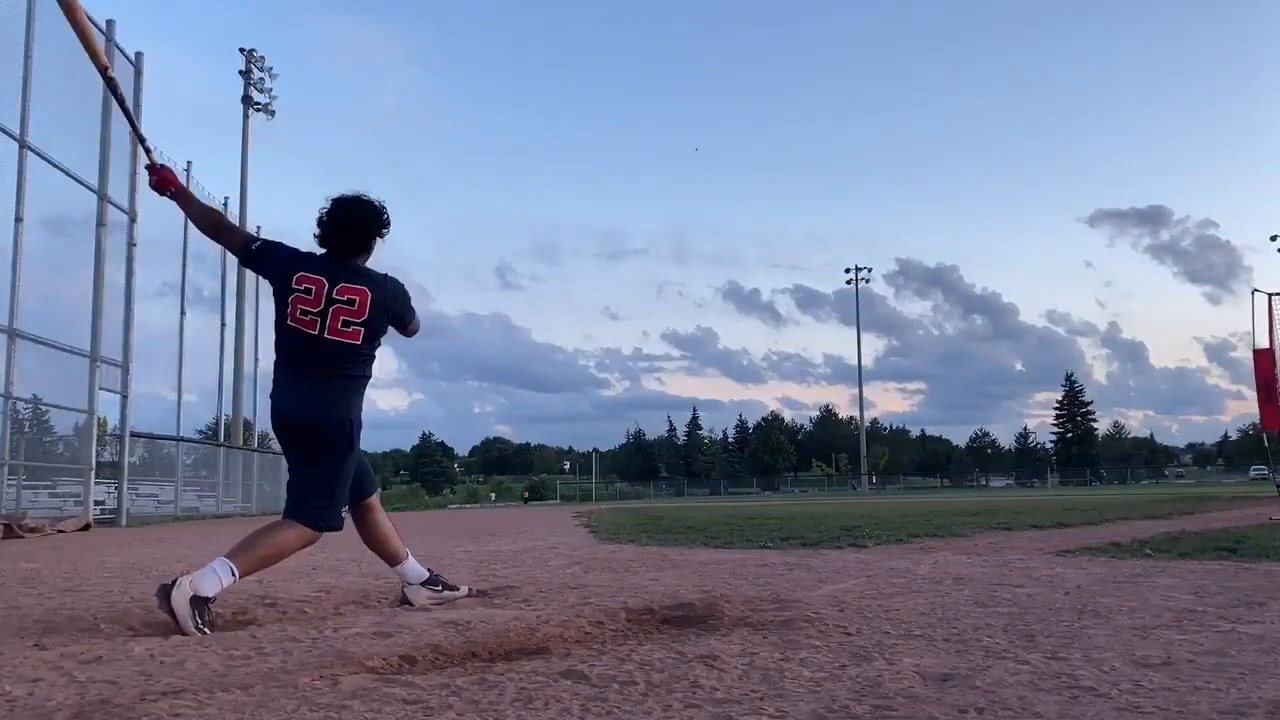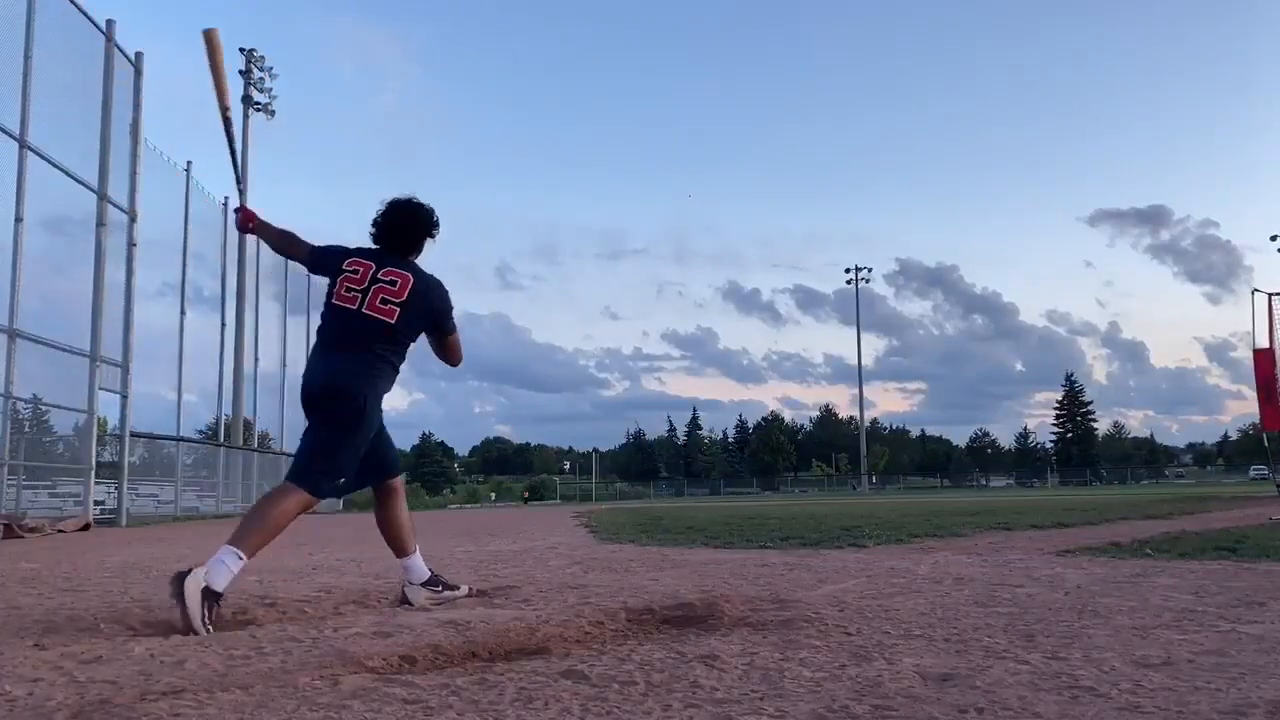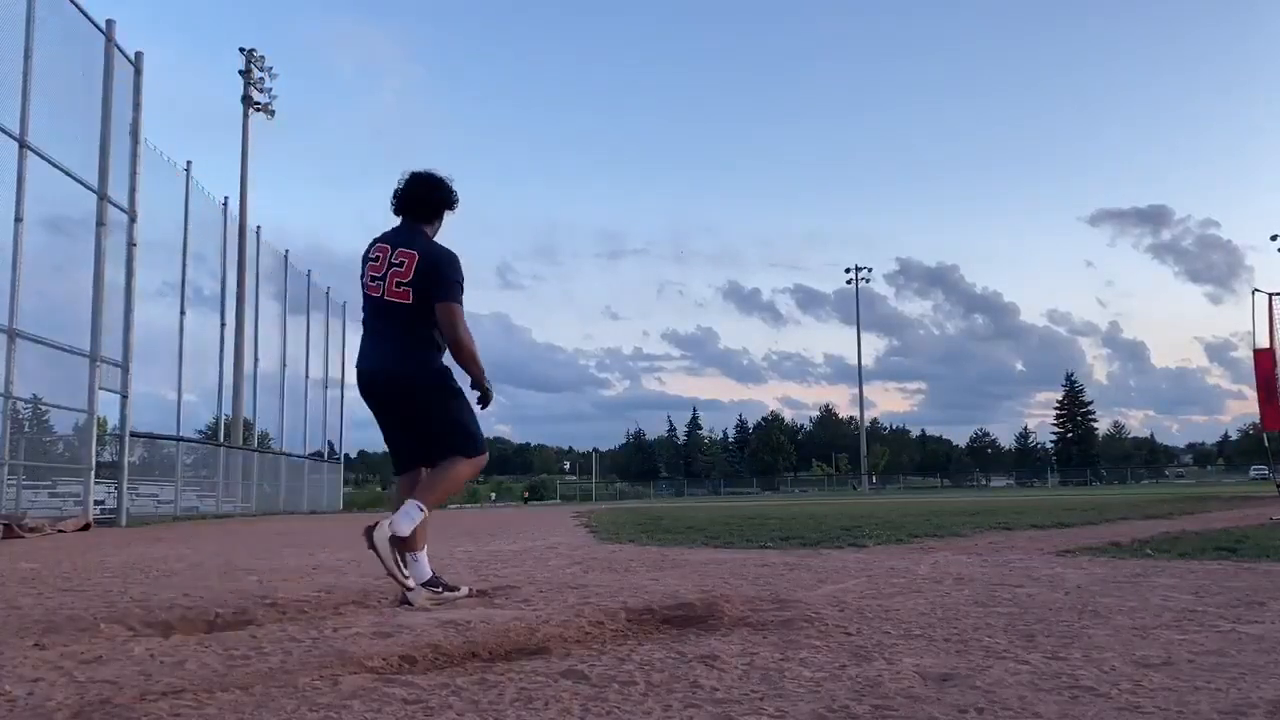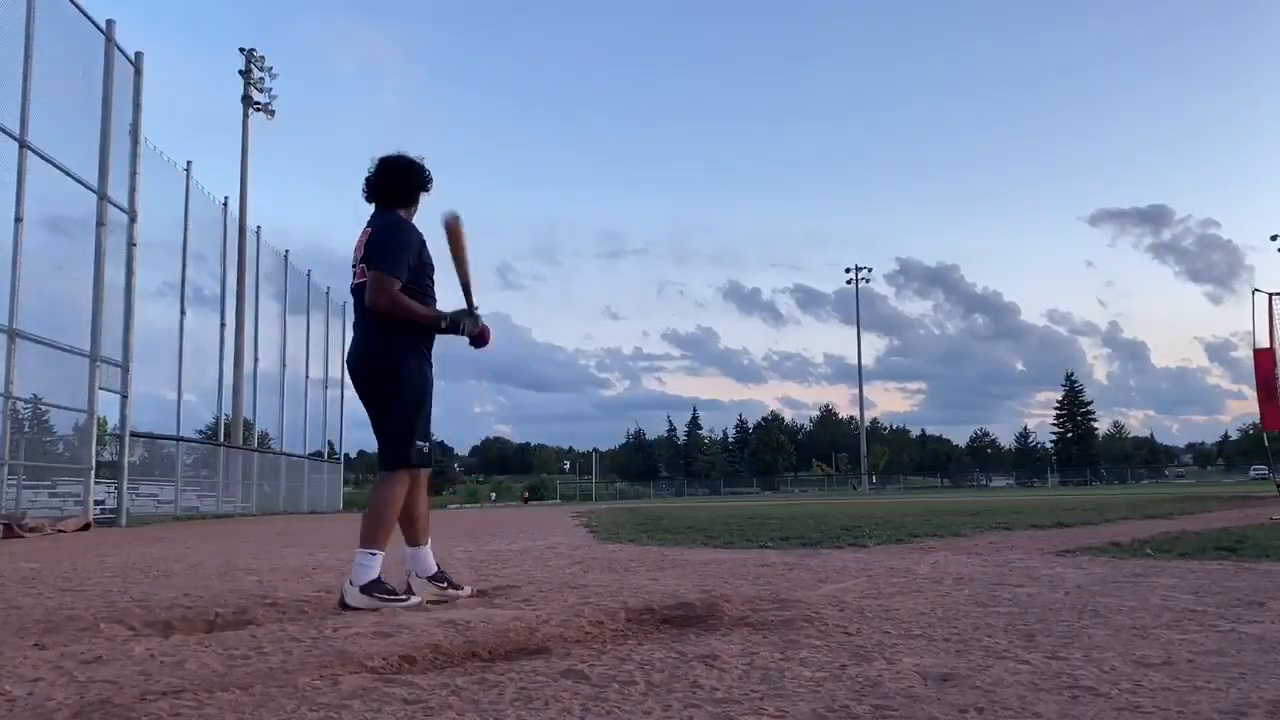
dt=0.5s
person 1, frame 1
left shoulder: (290, 265)
right shoulder: (386, 289)
left elbow: (222, 229)
right elbow: (411, 328)
left wrist: (174, 188)
left hip: (289, 408)
right hip: (333, 416)
left knee: (364, 497)
right knee: (307, 521)
left ankle: (419, 581)
right ankle: (199, 585)
person 1, frame 2
left shoulder: (348, 259)
right shoulder: (429, 288)
left elbow: (295, 247)
right elbow: (452, 356)
left wrist: (254, 224)
left hip: (322, 385)
right hip: (354, 394)
left knee: (390, 480)
right knee: (302, 489)
left ankle: (420, 580)
right ankle: (210, 577)
person 1, frame 3
left shoulder: (376, 248)
right shoulder: (438, 258)
right elbow: (452, 329)
right wrist: (480, 377)
left hip: (372, 371)
right hip: (415, 371)
left knee: (414, 469)
right knee: (470, 454)
left ankle: (419, 578)
right ankle: (395, 528)
person 1, frame 4
left shoulder: (373, 234)
right shoulder: (398, 231)
right elbow: (381, 298)
left wrist: (456, 322)
right wrist: (445, 319)
left hip: (374, 359)
right hip: (395, 361)
left knee: (413, 466)
right knee: (401, 467)
left ankle: (425, 573)
right ankle: (362, 581)
